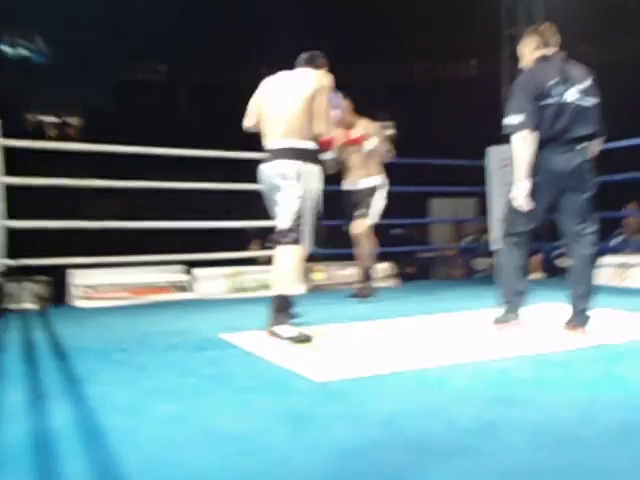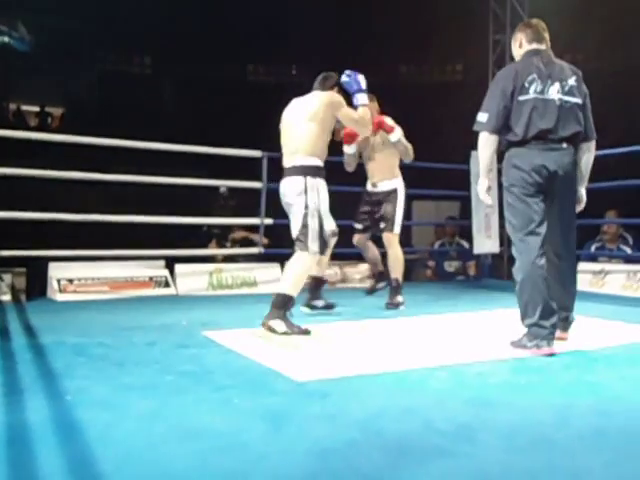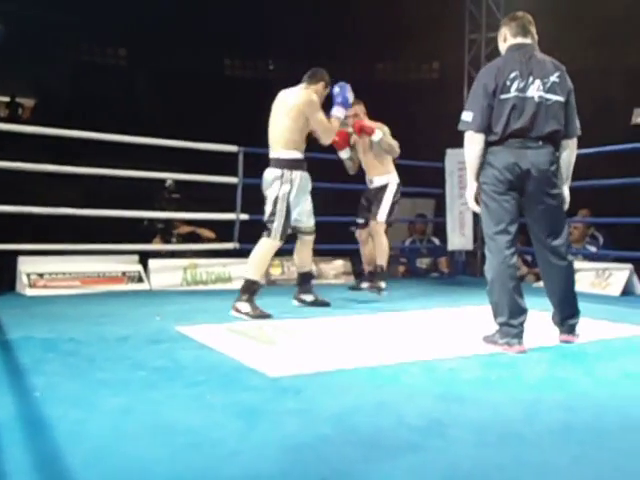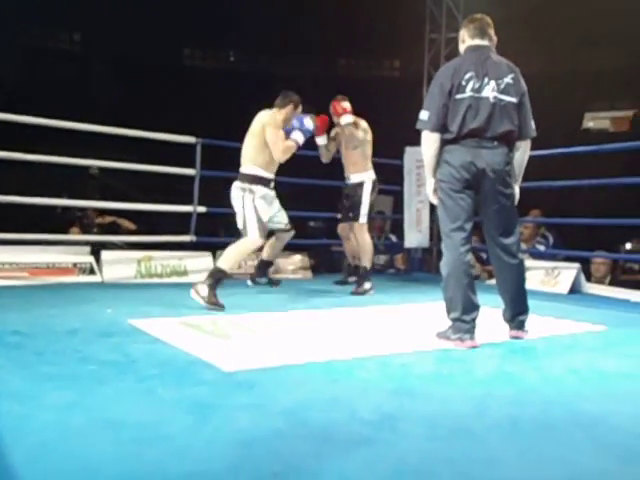
dt=0.5s
person 1, frame 1
left shoulder: (530, 78)
right shoulder: (584, 77)
left elbow: (524, 133)
right elbow: (598, 136)
left wrist: (521, 179)
left hip: (545, 162)
right hip: (579, 162)
left knee: (515, 233)
right knee: (582, 238)
left ankle: (511, 307)
right ankle: (579, 316)
person 1, frame 2
left shoulder: (511, 74)
right shoulder: (573, 76)
left elbow: (489, 131)
right elbow: (588, 139)
left wrist: (484, 175)
right wrist: (581, 183)
left hip: (525, 160)
right hip: (564, 160)
left knee: (529, 245)
right knee: (563, 244)
left ankle: (539, 333)
right ankle: (563, 321)
person 1, frame 3
left shoulder: (494, 70)
right shoulder: (557, 72)
left elbow: (475, 132)
right elbow: (570, 137)
left wrist: (471, 178)
right wrist: (564, 181)
left hip: (501, 159)
right hip: (543, 160)
left knee: (501, 245)
right knee: (553, 244)
left ankle: (510, 331)
right ankle: (568, 324)
person 1, frame 4
left shoulder: (451, 70)
right shoulder: (512, 74)
left elbow: (431, 130)
right elbow: (524, 138)
left wrist: (430, 175)
right wrist: (515, 180)
left hip: (457, 158)
right hip: (497, 160)
left knee: (456, 243)
right knee: (505, 242)
left ankle: (462, 327)
right ankle: (517, 321)
person 2, frame 1
left shoulder: (271, 81)
right shoulder: (321, 78)
left elbow: (249, 123)
right elbow: (322, 129)
right wrist: (338, 135)
left hip: (271, 164)
right hip: (299, 163)
left knee: (288, 237)
right knee: (295, 241)
left ankle: (283, 301)
right ankle: (280, 319)
person 2, frame 2
left shoulder: (293, 104)
right shoulder: (330, 98)
right elbow: (364, 129)
right wrist: (361, 94)
left hip: (294, 179)
right hip: (306, 180)
left knee: (329, 233)
right knee: (311, 248)
left ankle: (314, 295)
right ankle: (277, 315)
person 2, frame 3
left shoulder: (286, 95)
right shoulder: (308, 97)
right elbow: (326, 137)
right wrist: (340, 108)
left hip: (292, 172)
right hip: (288, 173)
left knee: (307, 233)
right knee: (274, 237)
left ankle: (304, 291)
right ankle: (243, 299)
person 2, frame 4
left shoulder: (267, 117)
right shoulder: (272, 118)
right elbow: (280, 154)
left wrist: (294, 132)
right wrist: (300, 134)
left hip: (263, 189)
right hip: (251, 188)
left knee: (285, 230)
right knee: (255, 239)
left ankle: (260, 273)
right ankle: (207, 285)
person 3, frame 1
left shoulder: (368, 127)
left elbow: (388, 155)
left wrist: (366, 142)
left hip: (374, 186)
right hip: (351, 189)
left knee: (359, 230)
right knee: (361, 237)
left ankle: (367, 278)
right ankle: (365, 281)
person 3, frame 2
left shoulder: (391, 129)
right shoulder: (359, 135)
left elbow: (409, 157)
right elbow: (349, 167)
left wrist: (391, 130)
right wrist: (348, 143)
left hip: (392, 190)
right hip: (371, 192)
left knee: (390, 239)
right knee: (359, 240)
left ankle: (396, 293)
right ankle: (380, 276)
person 3, frame 3
left shoulder: (380, 128)
right shoulder: (354, 138)
left elbow: (395, 151)
right elbow: (352, 170)
left wrist: (373, 133)
right wrist: (343, 149)
left hip: (388, 184)
right hip: (371, 187)
left knee: (377, 227)
right knee: (362, 236)
left ankle: (380, 279)
right ankle: (369, 278)
person 3, frame 4
left shoulder: (360, 124)
right shoulder: (337, 131)
left elbow: (355, 141)
right elbow: (325, 158)
left wrist: (346, 117)
right wrist: (321, 133)
left hip: (364, 181)
right hip: (349, 183)
left knee: (360, 228)
right knee: (344, 229)
left ankle: (365, 280)
right ankle: (353, 272)
